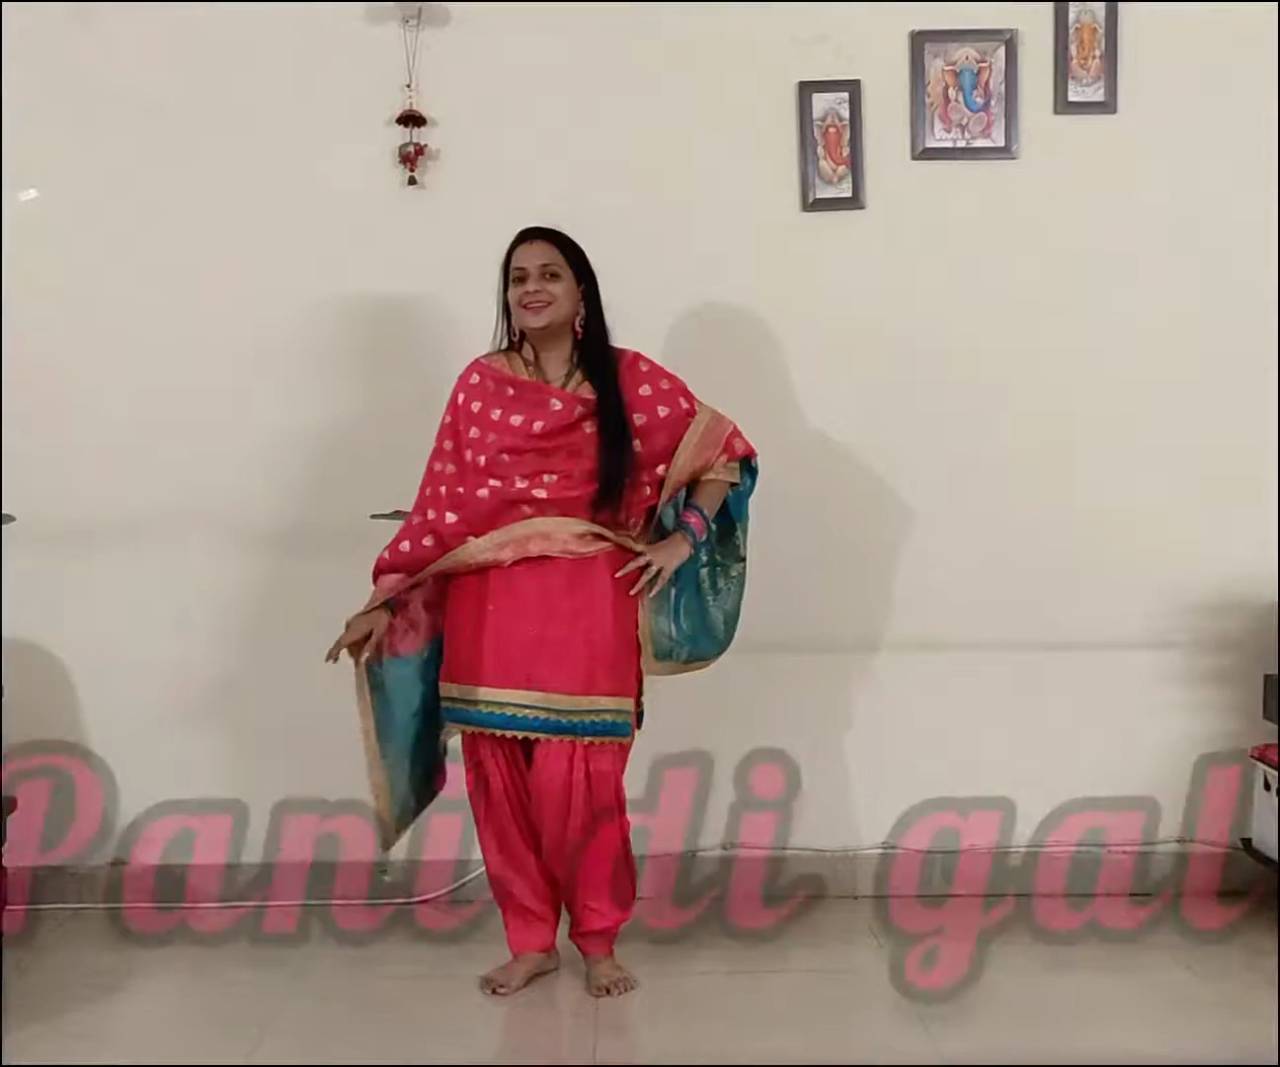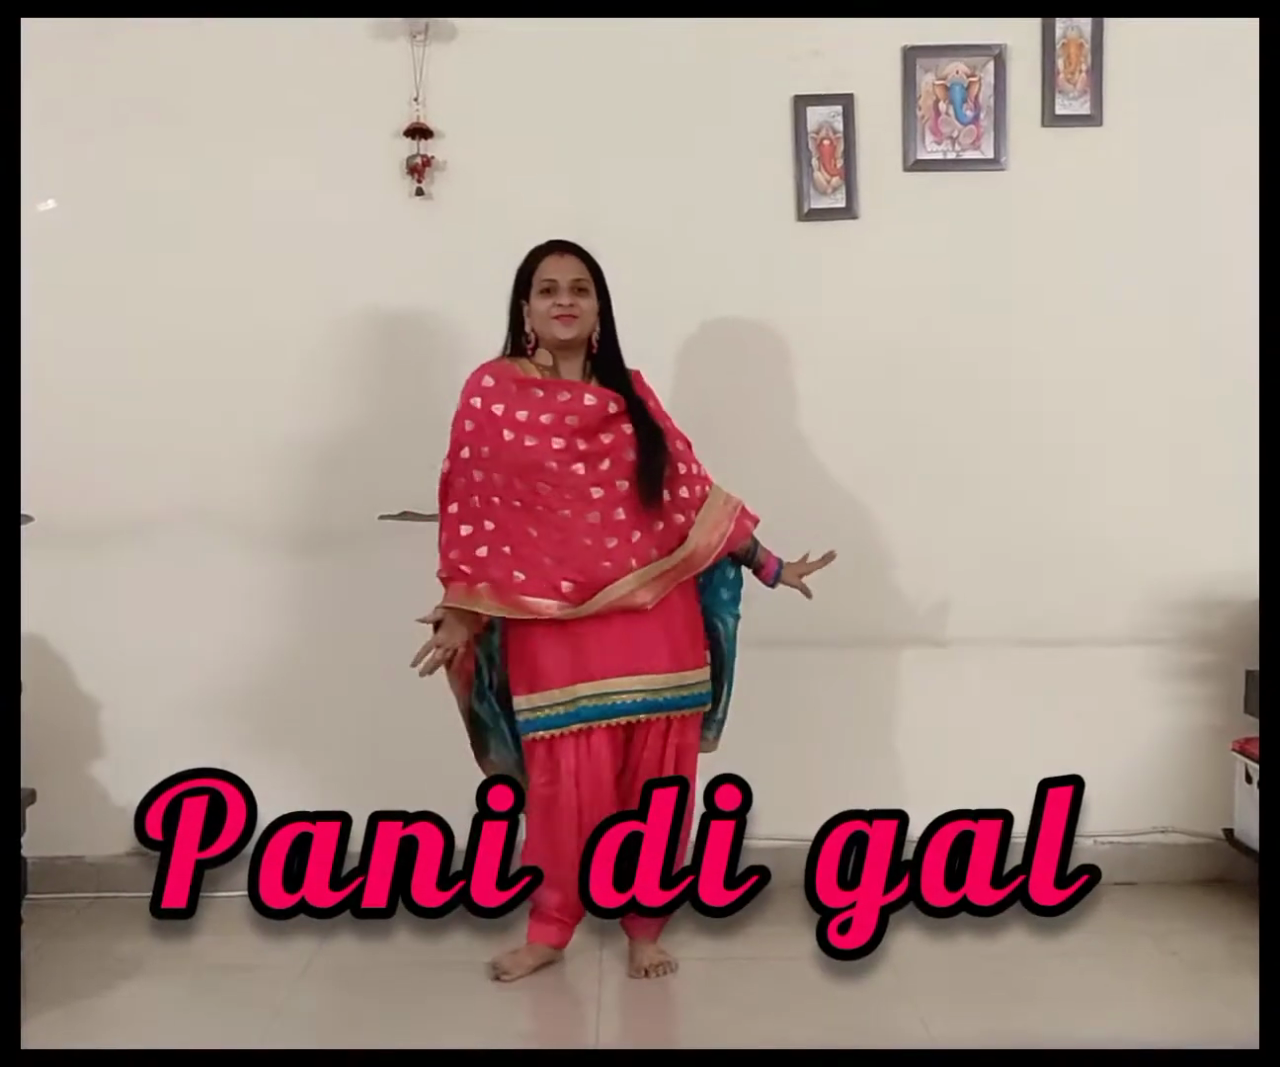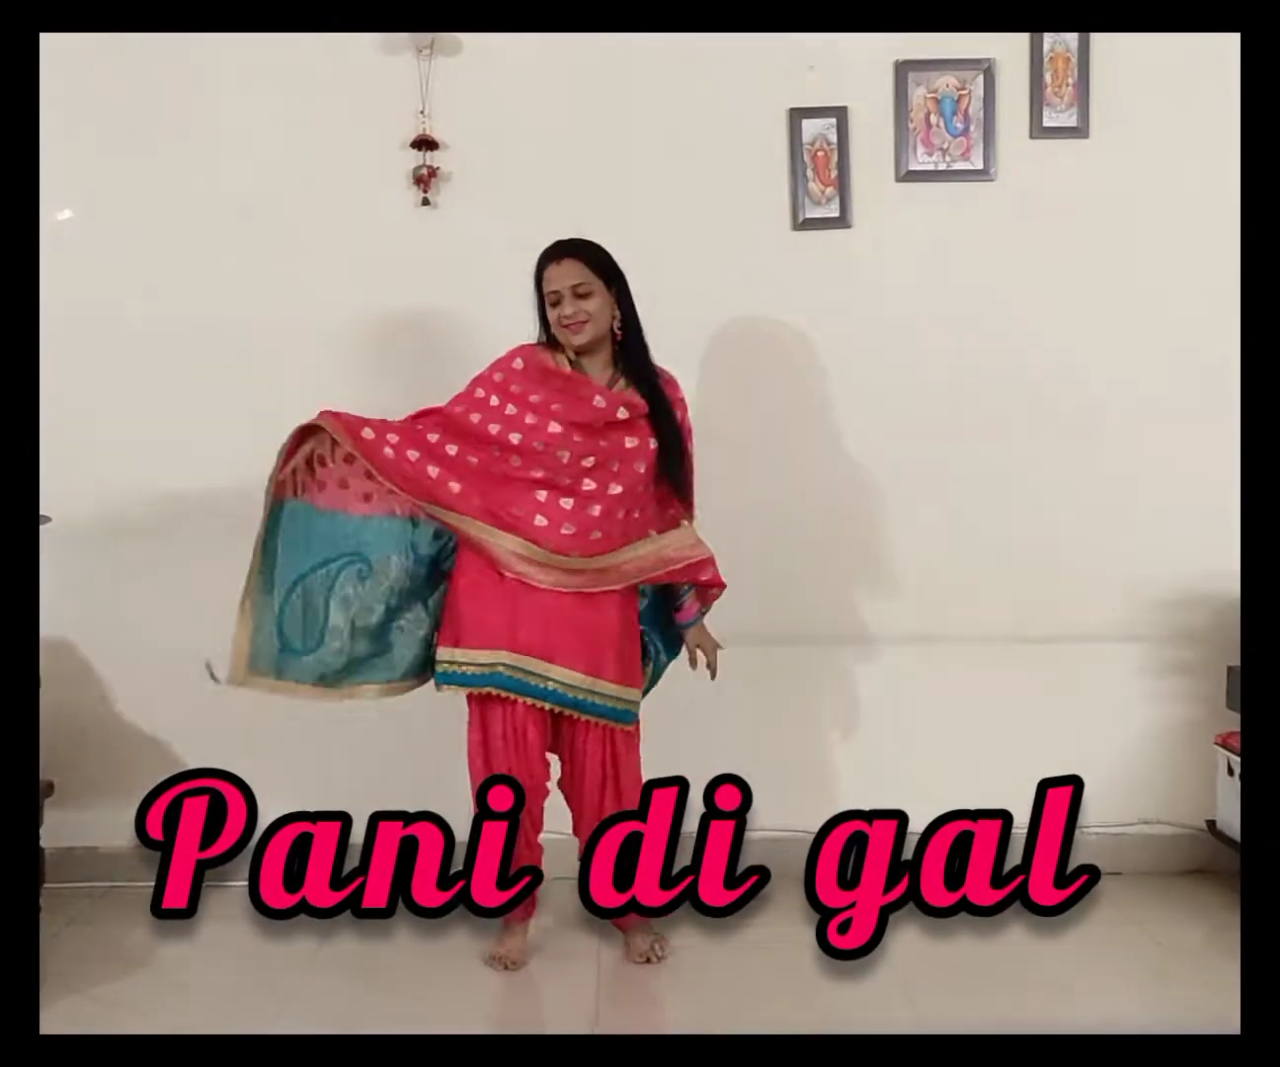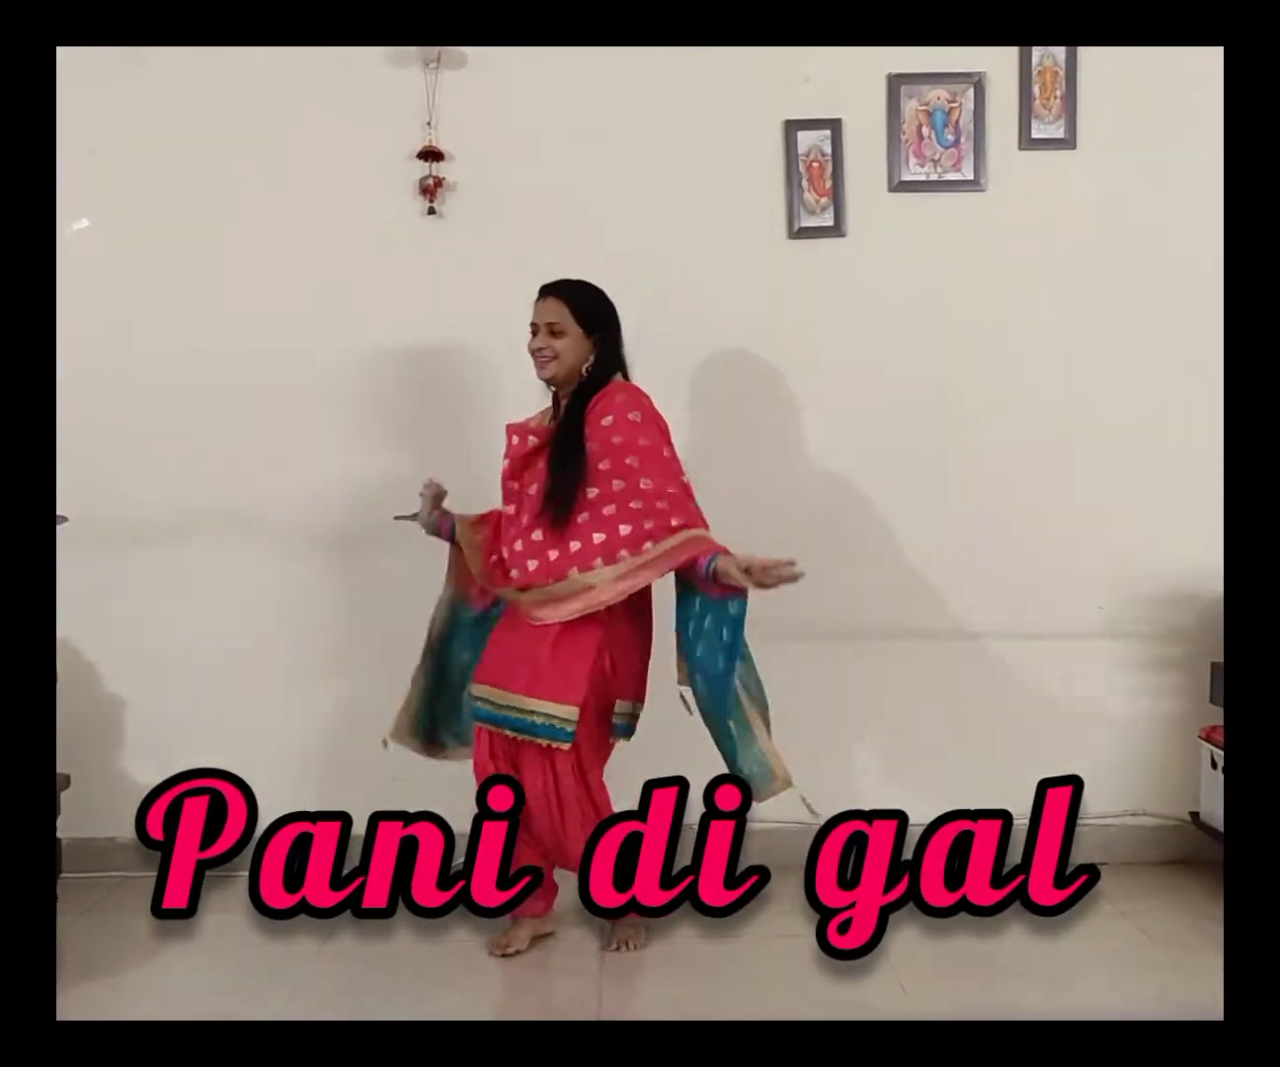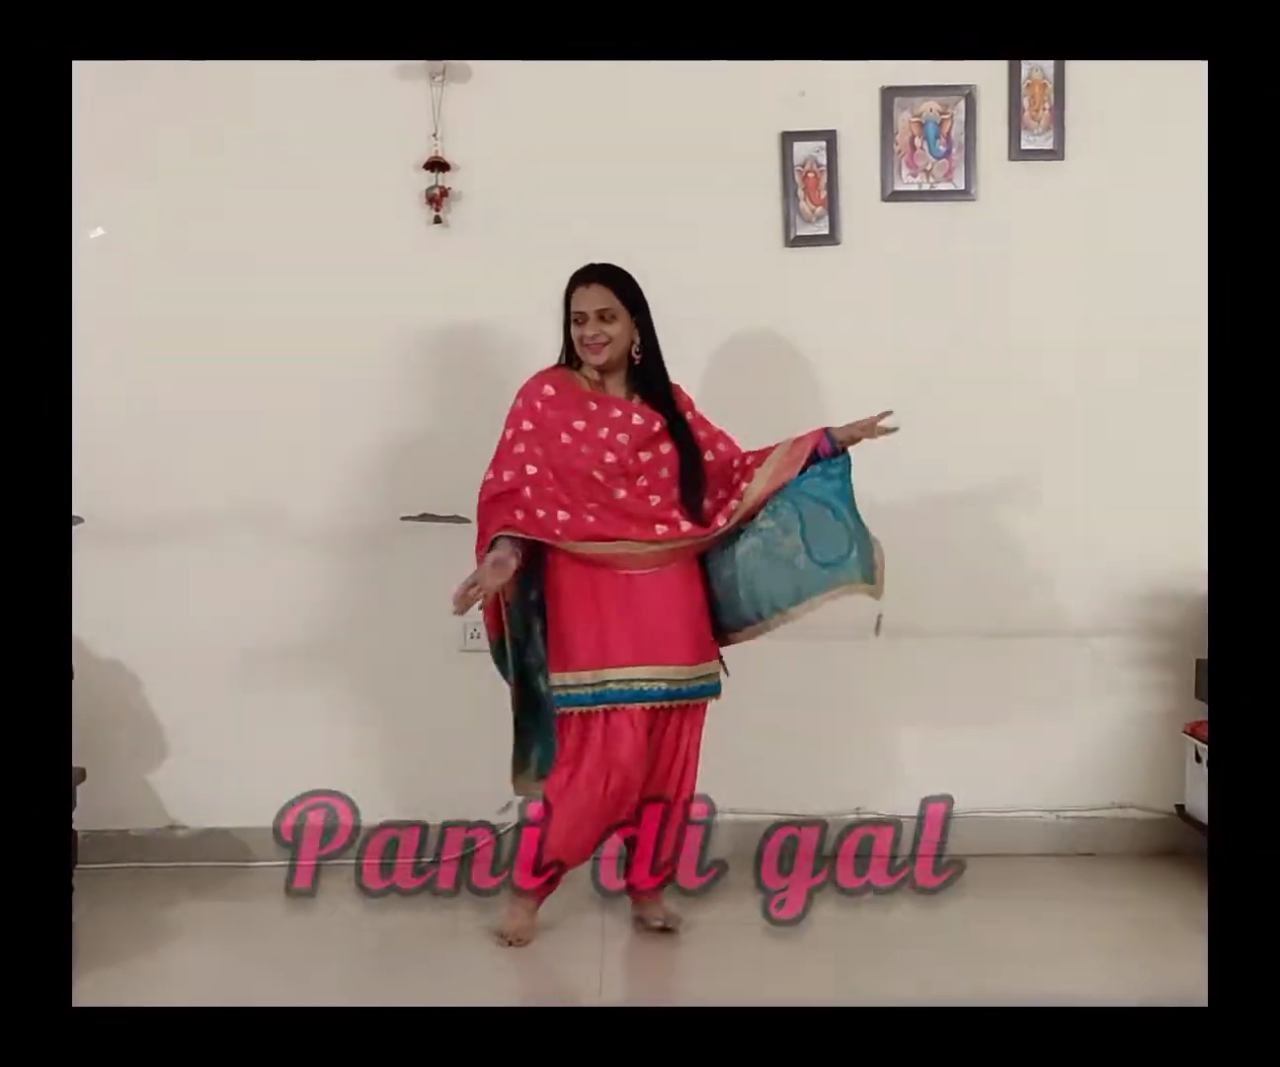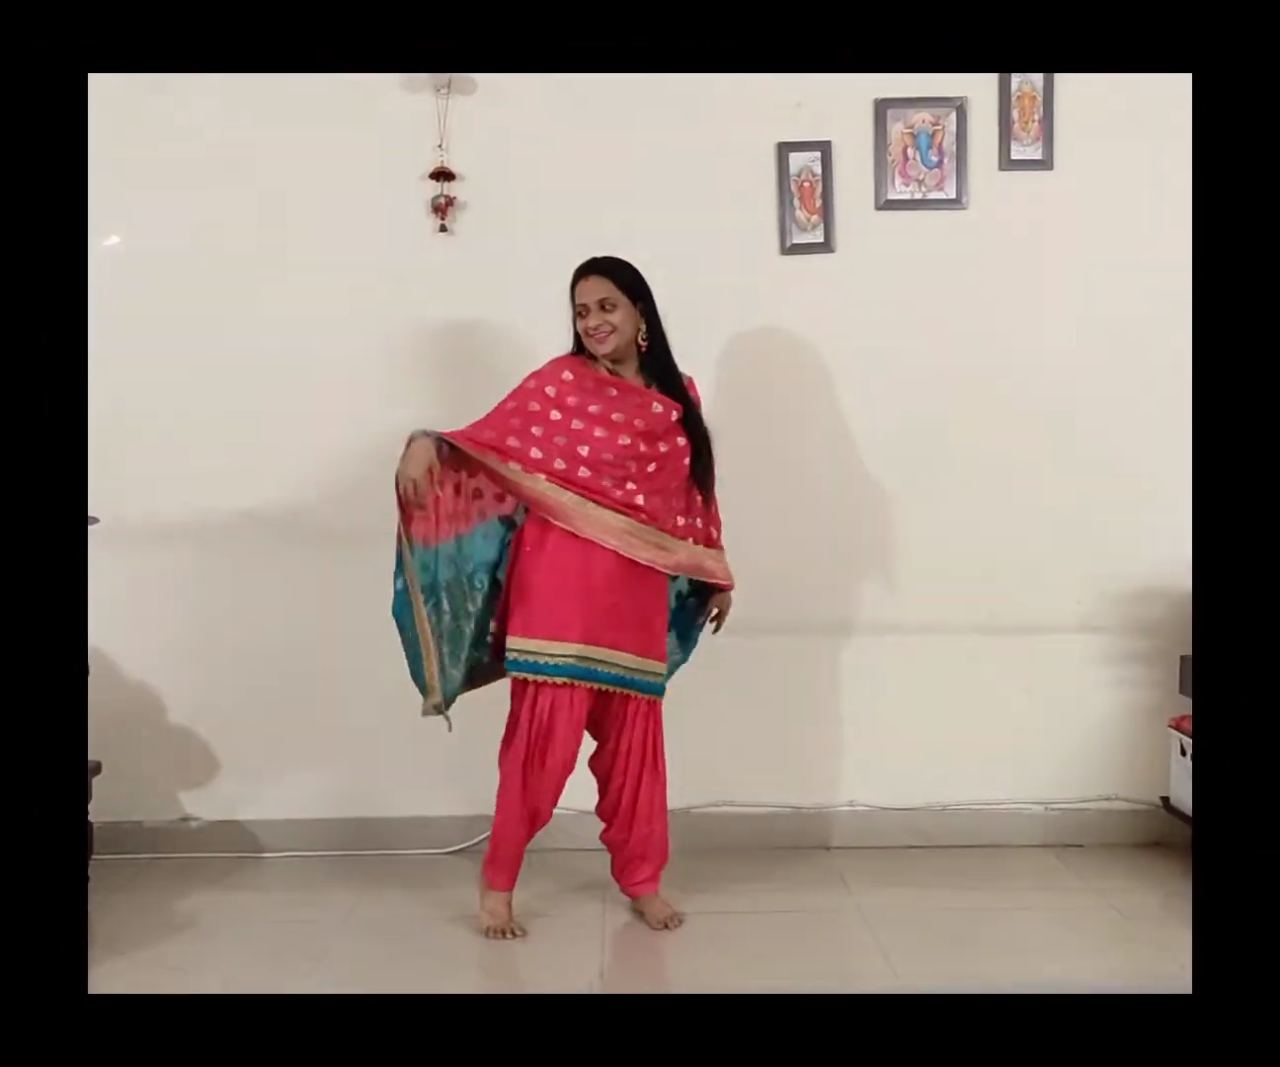
dt=0.7s
person 1, frame 1
left shoulder: (630, 378)
right shoulder: (479, 383)
left elbow: (721, 450)
right elbow: (440, 500)
left wrist: (685, 537)
right wrist: (386, 601)
left hip: (588, 608)
right hip: (491, 608)
left knee: (579, 779)
right knee: (499, 780)
left ankle: (598, 939)
right ankle: (530, 940)
person 1, frame 2
left shoulder: (629, 391)
right shoulder: (491, 389)
left elbow: (692, 493)
right elbow: (469, 507)
left wrist: (769, 565)
right wrist: (462, 614)
left hip: (658, 614)
right hip: (557, 619)
left knee: (663, 777)
right knee: (575, 784)
left ankle: (643, 920)
right ankle: (547, 927)
person 1, frame 3
left shoulder: (657, 395)
right shoulder: (519, 374)
left elbow: (668, 514)
right elbow: (438, 440)
left wrist: (690, 614)
right wrist: (340, 439)
left hip: (598, 605)
right hip: (504, 591)
left knee: (606, 765)
right knee: (505, 760)
left ankle: (631, 909)
right ankle: (513, 912)
person 1, frame 4
left shoulder: (620, 409)
right shoulder: (536, 430)
left elbow: (662, 505)
left wrist: (722, 563)
right wrist: (448, 523)
left hip: (590, 625)
right hip: (526, 624)
left knee: (560, 776)
right knee: (497, 762)
right ankle: (533, 904)
person 1, frame 5
left shoulder: (669, 402)
right shoulder: (545, 395)
left elbow: (736, 472)
right elbow: (510, 494)
left wrist: (830, 439)
right wrist: (503, 556)
left hip: (672, 604)
right hip: (593, 602)
left knee: (671, 753)
right knee: (605, 753)
left ankle: (650, 888)
right ankle: (532, 888)
person 1, frame 6
left shoulder: (679, 396)
right shoulder: (561, 381)
left elbow: (694, 493)
right elbow: (487, 447)
left wrist: (717, 577)
right wrist: (428, 441)
left hip: (639, 591)
right hip: (561, 585)
left knee: (634, 740)
right knee: (542, 737)
left ankle: (641, 880)
right ankle: (497, 883)
